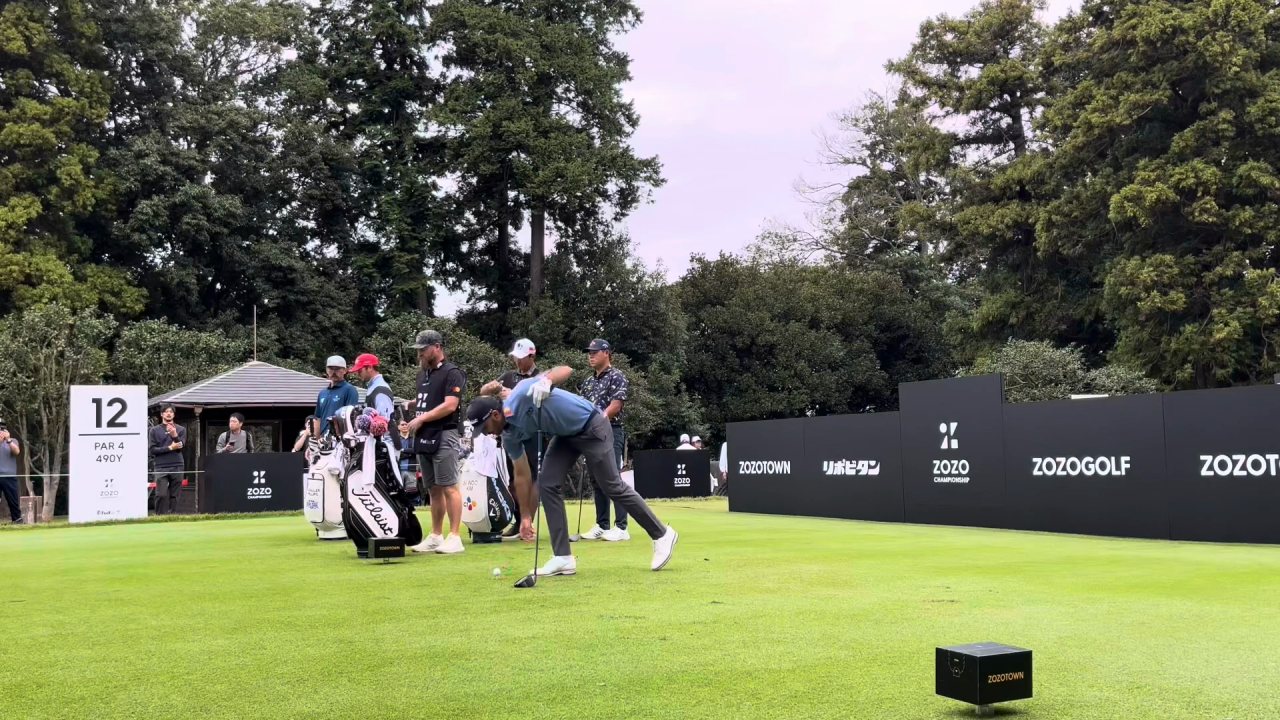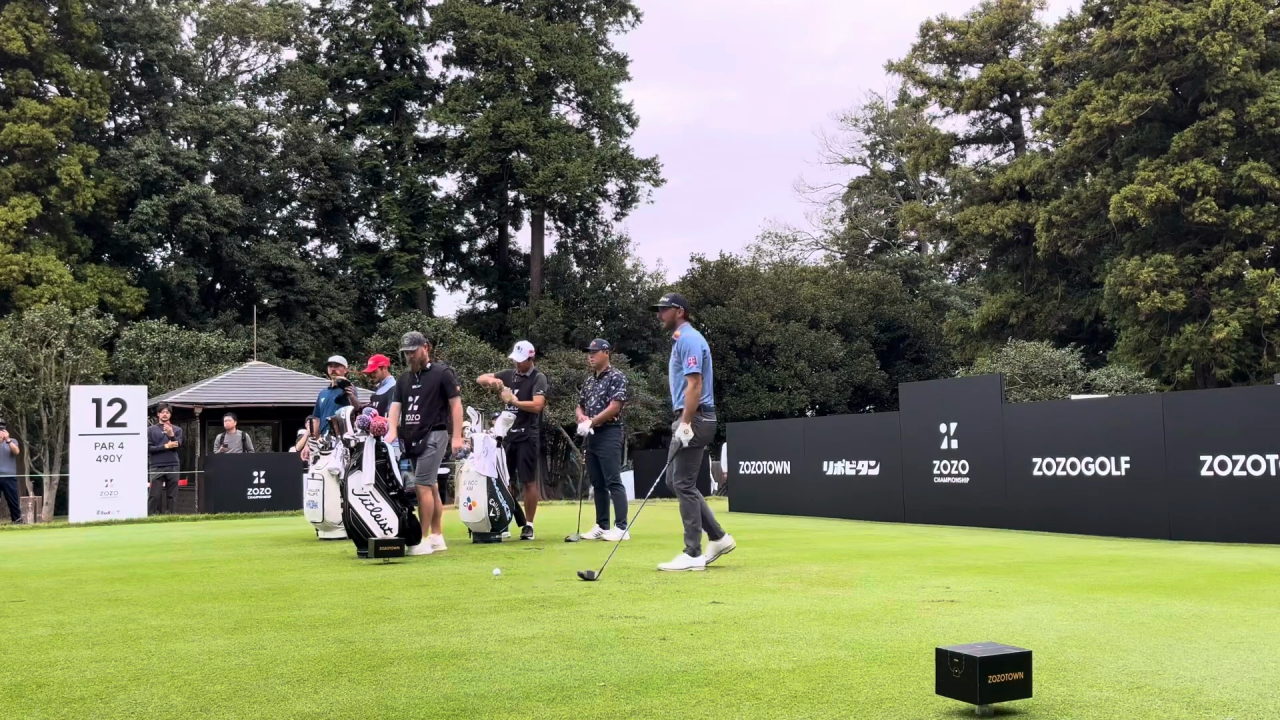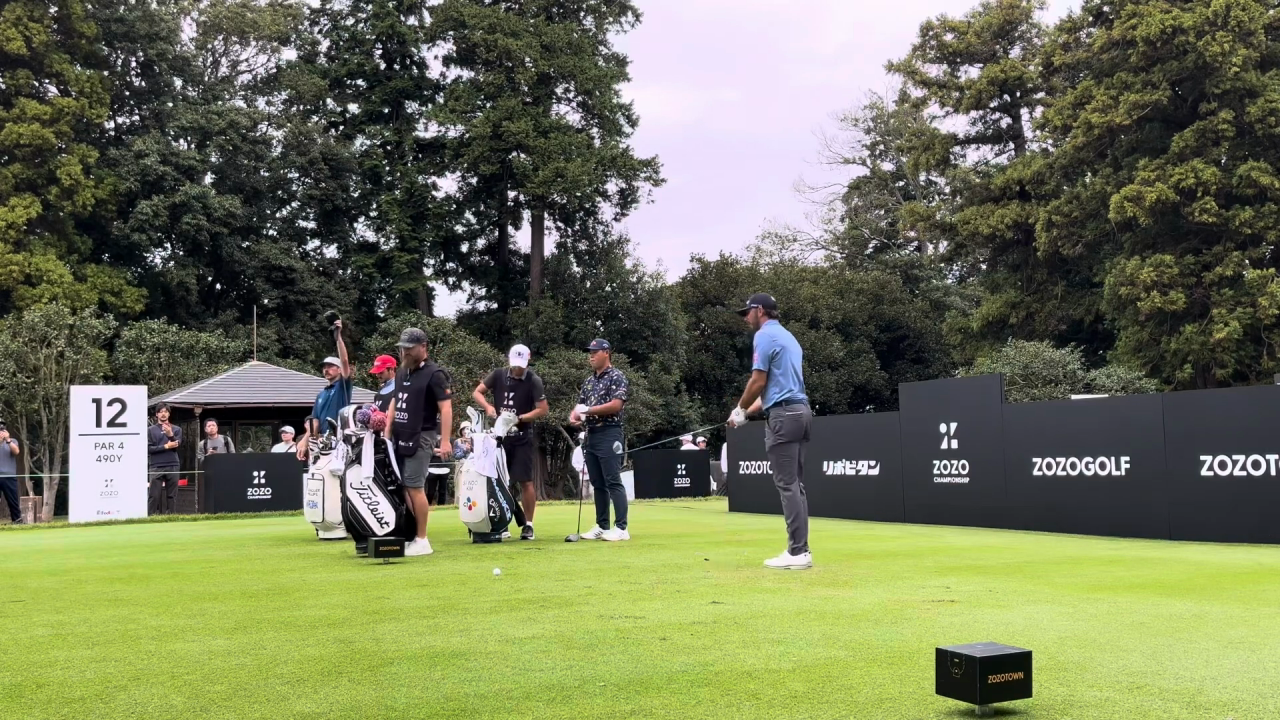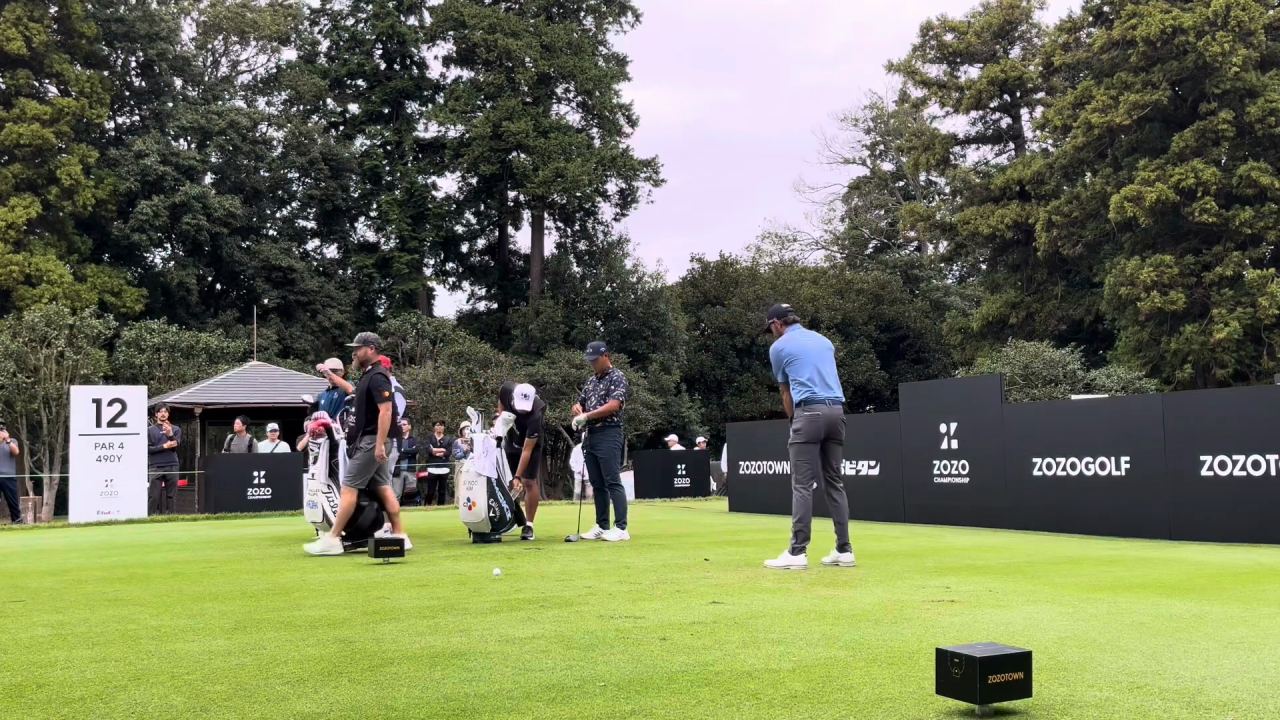
dt=1s
person 1, frame 1
left shoulder: (525, 393)
right shoulder: (510, 432)
left elbow: (565, 370)
right elbow: (522, 473)
left wrist: (546, 381)
right wrist: (527, 515)
left hip: (592, 427)
right hip: (565, 435)
left knee: (613, 487)
right knee: (547, 485)
left ankle: (661, 534)
right ankle: (563, 557)
person 1, frame 2
left shoulder: (689, 340)
right shoulder: (681, 340)
left elbow: (695, 384)
left wrist: (685, 424)
right wrist: (683, 423)
left hip: (694, 420)
right hip: (690, 420)
left knee: (683, 486)
right knee: (683, 483)
left ankle: (693, 554)
right ankle: (718, 538)
person 1, frame 3
left shoulder: (764, 335)
right shoulder: (787, 336)
left elbow: (758, 381)
left wrist: (740, 409)
right wrist: (749, 411)
left hip: (784, 415)
right hip: (800, 411)
left knee: (786, 484)
right knee: (795, 483)
left ankle: (796, 552)
right ankle: (801, 549)
person 1, frame 4
left shoulder: (778, 348)
right shoulder: (823, 340)
left wrist: (794, 421)
left hip: (809, 413)
right hip: (836, 411)
left knee: (802, 485)
right knee: (833, 482)
left ankle: (797, 552)
right ankle: (844, 550)
person 2, frame 1
left shoulder: (451, 373)
right shoulder: (423, 373)
left elbow: (450, 405)
left wrist: (420, 419)
right wrist: (412, 404)
left hip: (444, 436)
right hip: (424, 438)
left knee: (449, 487)
right knee: (433, 489)
left ankle: (454, 537)
right ankle: (436, 536)
person 2, frame 2
left shoulder: (442, 373)
right shoulder: (404, 378)
left elbow: (456, 405)
right elbow: (396, 406)
left wrist: (456, 436)
right wrist: (392, 431)
left hip: (433, 436)
right hip: (411, 438)
left knee: (423, 487)
right knee: (431, 489)
left ankle: (424, 540)
right ankle: (436, 537)
person 2, frame 3
left shoulder: (434, 374)
right shoulder: (402, 373)
left elbow: (446, 408)
left wrist: (445, 441)
right wrist: (387, 429)
left hip: (420, 437)
right hip: (399, 438)
left knee: (414, 488)
left ankle: (422, 540)
person 2, frame 4
left shoulder: (377, 377)
right shoulder: (369, 375)
left elbow: (386, 410)
left wrist: (380, 443)
left hip: (370, 442)
right hip: (370, 441)
left knee: (349, 487)
right knee: (382, 488)
left ankle: (332, 539)
right ankle: (399, 536)
person 3, frame 1
left shoulder: (616, 377)
right shoulder: (588, 381)
left elbow: (615, 406)
left hip: (610, 433)
right knee: (597, 482)
left ankle: (621, 527)
right ankle: (602, 526)
person 3, frame 2
left shoulder: (616, 377)
right shoulder: (589, 381)
left elbow: (614, 407)
right elbow: (579, 407)
left wrist: (590, 422)
right wrist: (581, 418)
left hip: (609, 435)
right hip: (592, 436)
left knee: (613, 482)
right knee: (597, 484)
left ankle: (621, 527)
right ankle: (602, 526)
person 3, frame 3
left shoulder: (616, 377)
right shoulder: (589, 381)
left elbow: (616, 405)
right elbow: (581, 405)
left wrist: (588, 409)
right wrist: (574, 414)
left hip: (609, 434)
right hip: (591, 435)
left knee: (613, 482)
right knee: (598, 484)
left ankle: (621, 528)
right ankle: (602, 526)
person 3, frame 4
left shoulder: (617, 378)
right shoulder: (591, 380)
left elbow: (613, 405)
right elbow: (581, 404)
left wrist: (586, 415)
right wrist: (577, 408)
left hip: (609, 435)
right hip: (591, 435)
left knee: (613, 482)
right knee: (597, 484)
left ankle: (621, 528)
right ankle: (602, 526)
person 4, frame 1
left shoulder: (540, 377)
right shoulder: (509, 376)
left hip: (530, 435)
left knee: (530, 481)
right knee: (509, 480)
right ankle: (519, 521)
person 4, frame 2
left shoulder: (538, 378)
right shoulder: (509, 374)
left elbow: (537, 405)
right elbow: (480, 379)
left wrist: (513, 401)
right wrist: (491, 380)
left hip: (527, 436)
right hip: (507, 435)
left knee: (529, 482)
left ankle: (529, 525)
person 4, frame 3
left shoulder: (534, 381)
right shoulder: (498, 375)
left elbow: (543, 409)
right elbow: (477, 392)
left wrist: (520, 418)
right wrist: (487, 406)
left hip: (523, 437)
right hip: (500, 437)
left knee: (525, 482)
left ankle: (528, 525)
person 4, frame 4
left shoulder: (535, 414)
right shoulder: (507, 389)
left elbow: (527, 450)
left wrist: (517, 476)
left hip: (531, 443)
right hip: (510, 440)
left knee: (529, 482)
left ankle: (529, 525)
